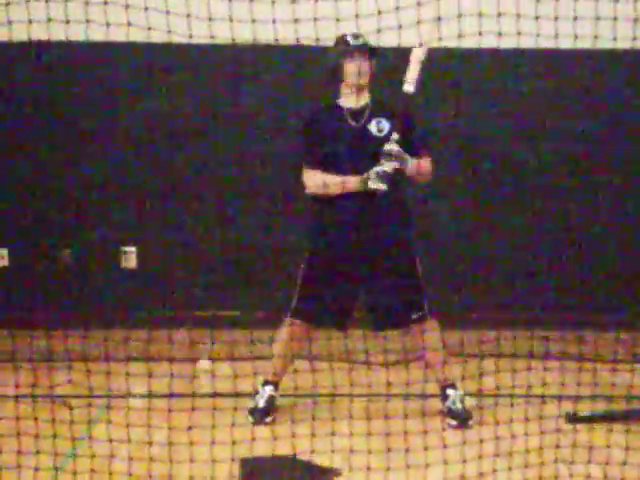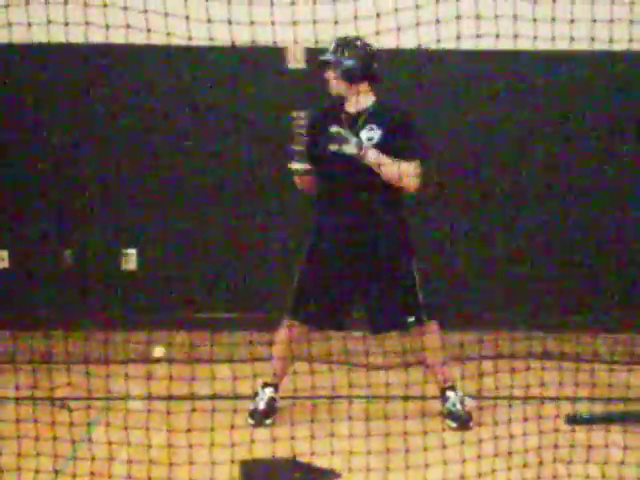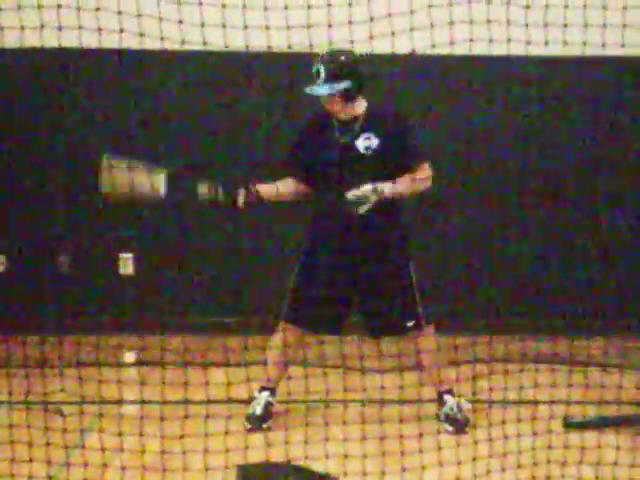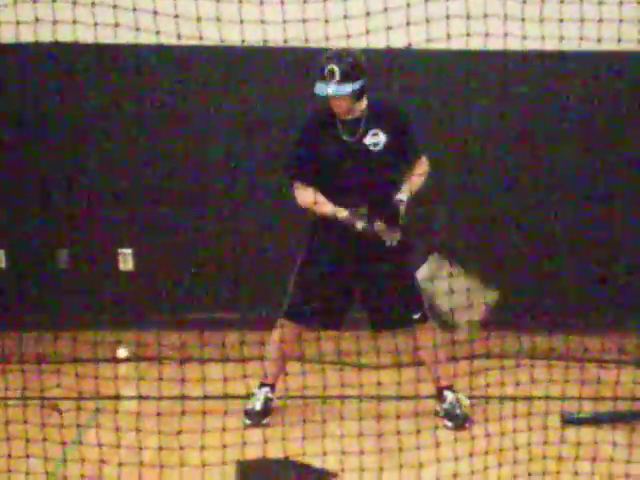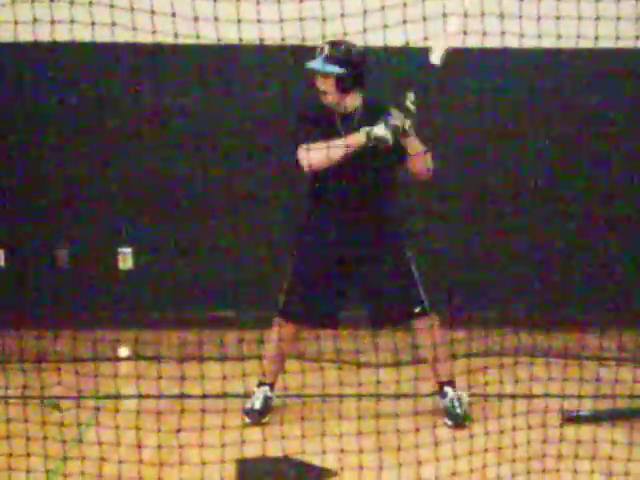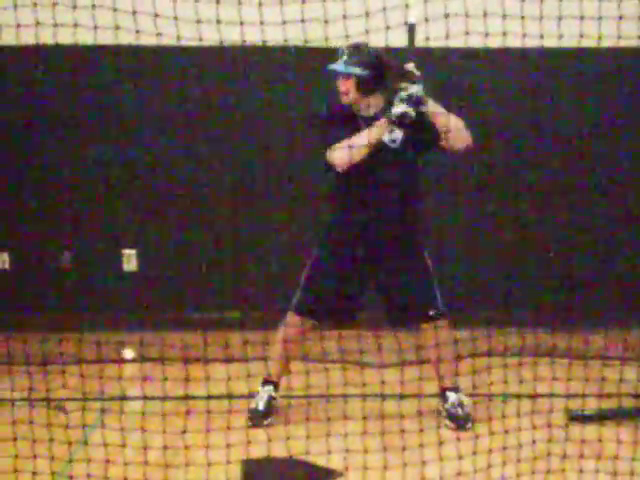
dt=0.4s
person 1, frame 1
left shoulder: (392, 116)
right shoulder: (319, 121)
left elbow: (426, 172)
right elbow: (312, 182)
left wrist: (403, 162)
right wrist: (363, 179)
left hip: (389, 238)
right hip: (334, 239)
left knee: (420, 316)
right knee: (300, 318)
left ankle: (449, 392)
right ankle: (269, 389)
person 1, frame 2
left shoulder: (394, 118)
right shoulder: (322, 120)
left elbow: (411, 180)
right elbow: (307, 184)
left wrist: (362, 151)
right wrist: (301, 170)
left hip: (384, 241)
right hip: (332, 239)
left knee: (418, 319)
right knee: (298, 318)
left ankle: (450, 394)
right ankle: (269, 391)
person 1, frame 3
left shoulder: (389, 124)
right shoulder: (314, 130)
left elbow: (422, 178)
right elbow: (301, 184)
left wrist: (379, 190)
right wrist: (259, 191)
left hip: (381, 246)
right hip: (327, 245)
left knee: (416, 324)
right knee: (293, 322)
left ankle: (447, 398)
right ankle: (266, 395)
person 1, frame 4
left shoulder: (391, 119)
right shoulder: (315, 128)
left elbow: (419, 166)
right elbow: (302, 189)
left wrist: (402, 197)
right wrist: (344, 215)
left hip: (385, 241)
right hip: (331, 241)
left knee: (418, 318)
right knee: (293, 319)
left ankle: (447, 393)
right ankle: (265, 391)
person 1, frame 5
left shoulder: (384, 115)
right shoulder: (312, 118)
left elbow: (424, 171)
right elbow: (310, 160)
left wrist: (407, 134)
right wrist: (365, 135)
left hip: (378, 239)
right hip: (324, 240)
left knee: (420, 313)
right knee: (289, 318)
left ankle: (448, 390)
right ankle: (265, 390)
person 1, frame 6
left shoulder: (409, 117)
right shoulder: (336, 119)
left elbow: (462, 141)
right elbow: (341, 158)
left wrist: (424, 102)
right wrist: (386, 121)
left hip: (397, 241)
right hip: (344, 240)
left knee: (433, 316)
right knee: (300, 315)
left ankle: (451, 394)
right ankle: (269, 388)
